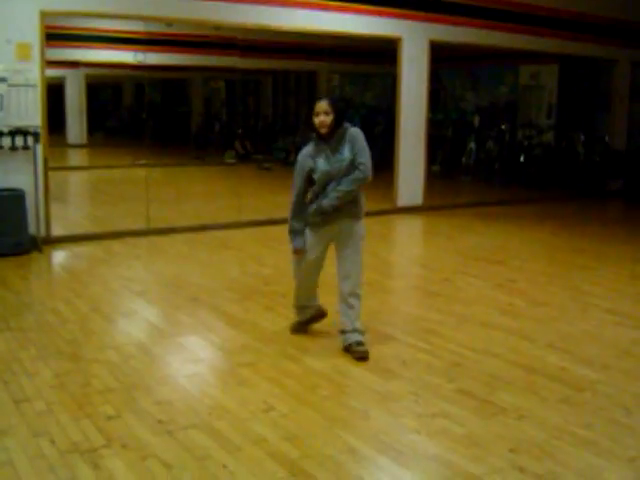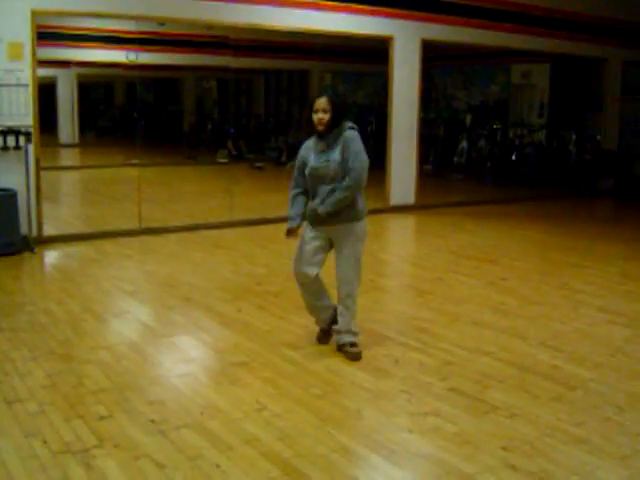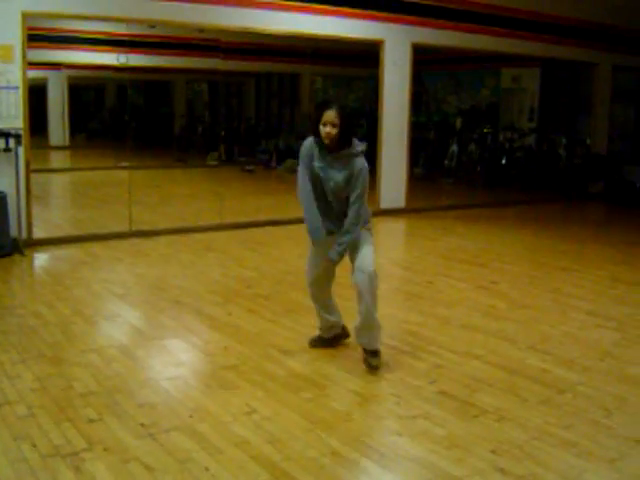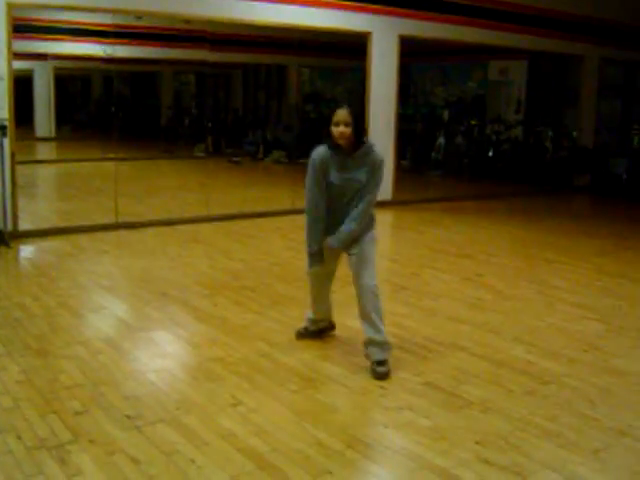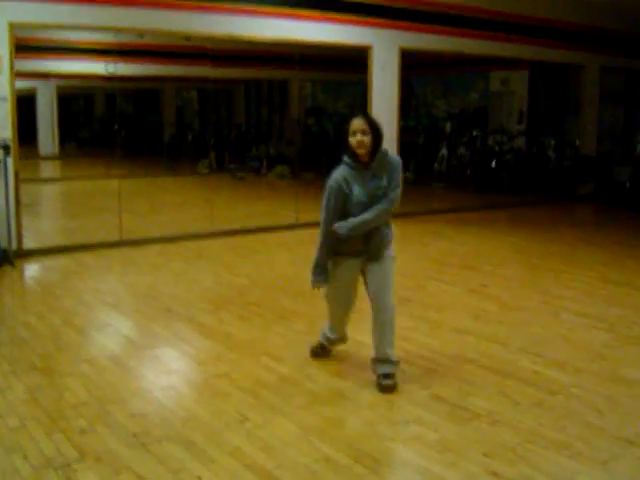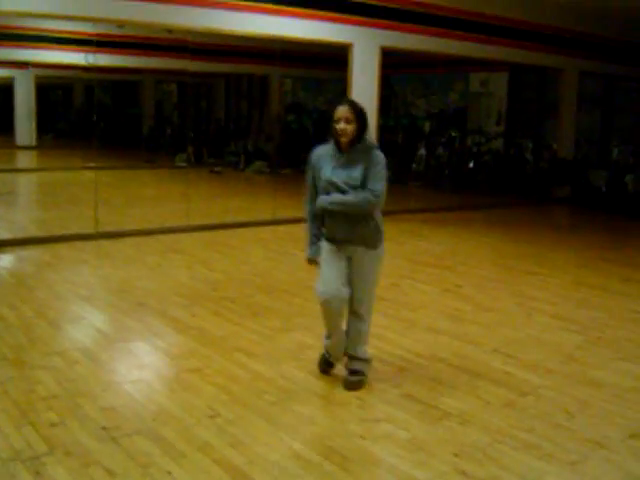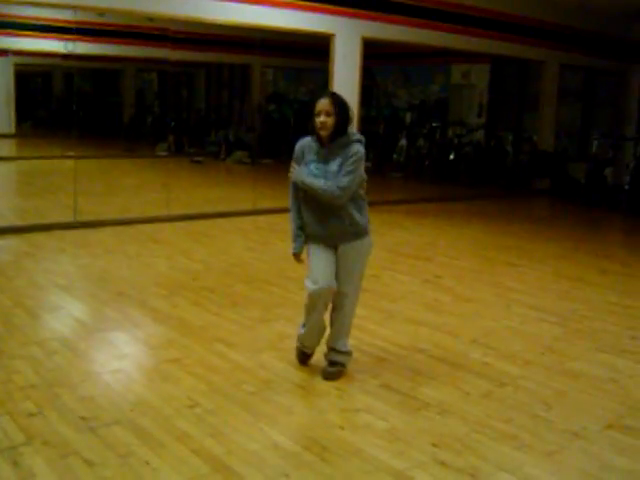
dt=0.2s
person 1, frame 1
left shoulder: (354, 137)
right shoulder: (309, 153)
left elbow: (363, 173)
right elbow: (299, 197)
left wrist: (330, 201)
right wrist: (296, 236)
left hip: (349, 221)
right hip: (316, 222)
left knee: (350, 279)
right knee: (304, 271)
left ankle: (352, 336)
right ankle: (307, 310)
person 1, frame 2
left shoulder: (350, 138)
right shoulder: (308, 148)
left elbow: (357, 178)
right elbow: (298, 187)
left wrist: (325, 206)
right wrist: (294, 219)
left hip: (349, 222)
right hip: (317, 223)
left knee: (347, 281)
right knee: (304, 271)
left ankle: (346, 335)
right ankle: (327, 317)
person 1, frame 3
left shoulder: (357, 163)
right shoulder: (310, 147)
left elbow: (356, 208)
right elbow: (305, 190)
left wrist: (341, 248)
right wrist: (316, 231)
left hip: (357, 229)
right hip: (326, 231)
left knee: (366, 274)
right knee: (316, 282)
left ankle: (369, 342)
right ankle: (332, 329)
person 1, frame 4
left shoulder: (372, 159)
right shoulder: (321, 157)
left elbow: (365, 204)
right elbow: (315, 204)
left wrist: (342, 239)
right wrist: (314, 249)
left hip: (361, 232)
right hip: (327, 230)
left knee: (367, 287)
right knee: (318, 280)
left ankle: (378, 351)
right ankle: (320, 322)
person 1, frame 5
left shoulder: (391, 165)
right shoulder: (340, 178)
left elbow: (386, 207)
right elbow: (329, 225)
left wrist: (350, 228)
right wrist: (320, 268)
left hip: (379, 249)
right hip: (344, 251)
left knee: (383, 306)
right knee: (338, 303)
left ankle: (385, 365)
right ankle: (332, 337)
person 1, frame 6
left shoulder: (373, 157)
right shoulder: (320, 156)
left elbow: (374, 198)
right elbow: (313, 204)
left wrist: (330, 202)
right wrist: (313, 244)
left hip: (367, 242)
right hip: (331, 240)
left knee: (361, 304)
right knee: (331, 294)
left ankle: (357, 362)
right ankle: (333, 349)
person 1, frame 7
left shoulder: (354, 150)
right shoulder: (304, 147)
left elbow: (339, 193)
right elbow: (296, 196)
left wrist: (302, 178)
right wrist: (297, 239)
left hip: (353, 236)
right hip: (318, 235)
left knee: (345, 296)
right knee: (319, 288)
left ankle: (339, 354)
right ankle: (308, 340)
